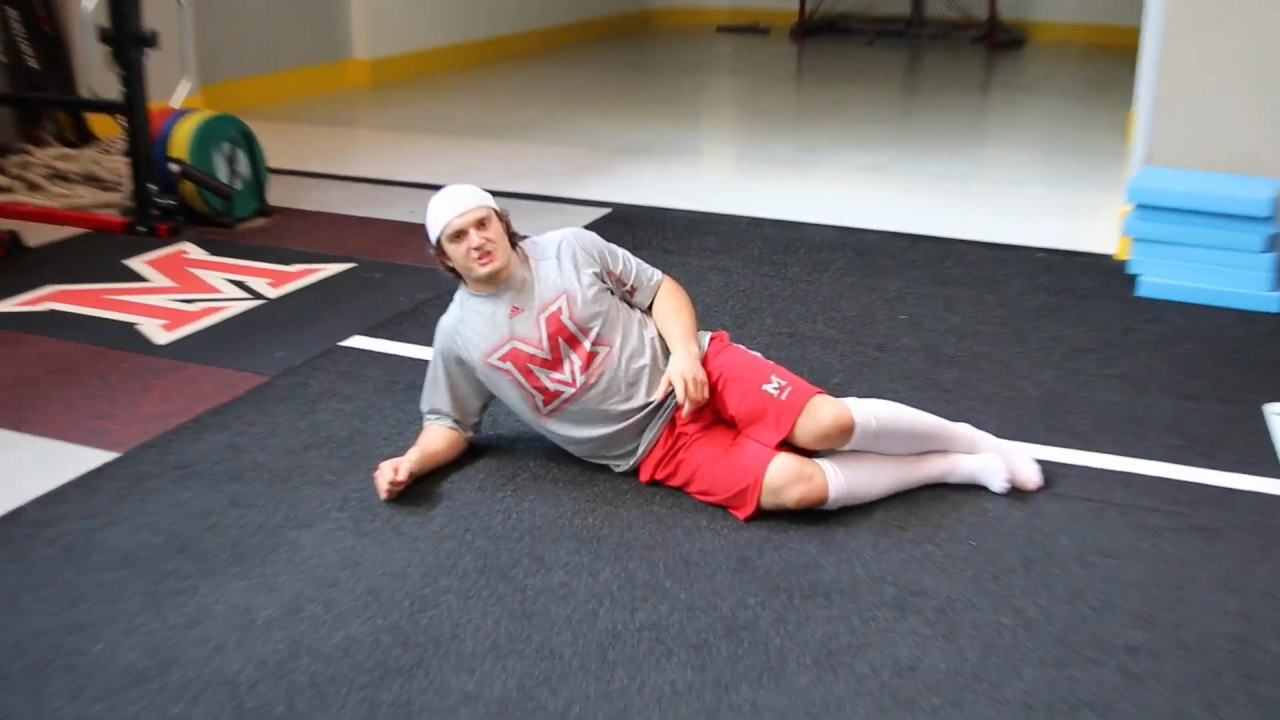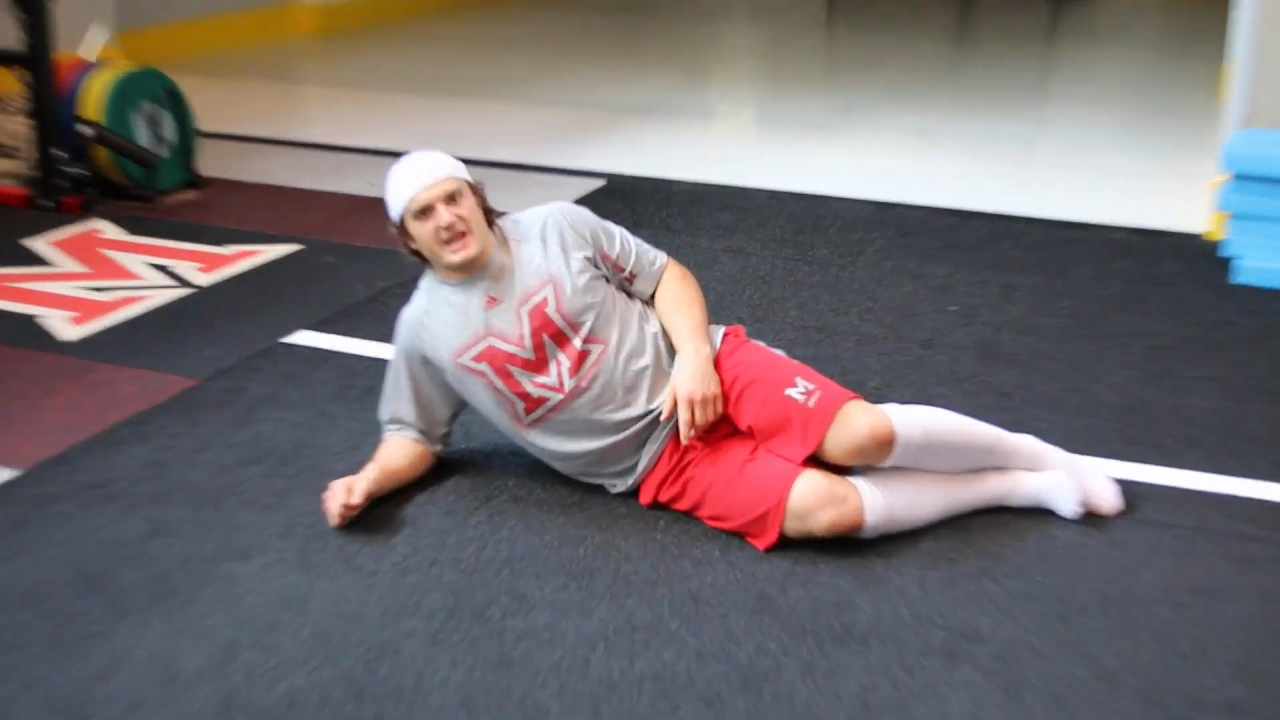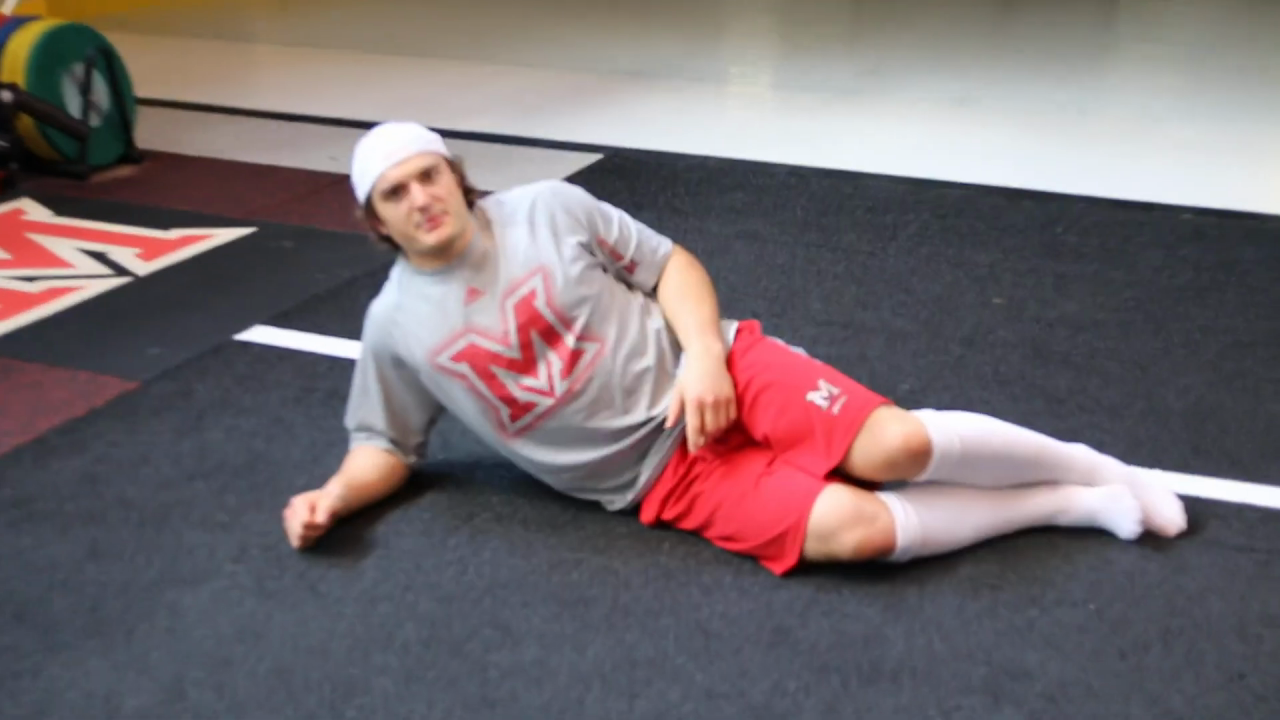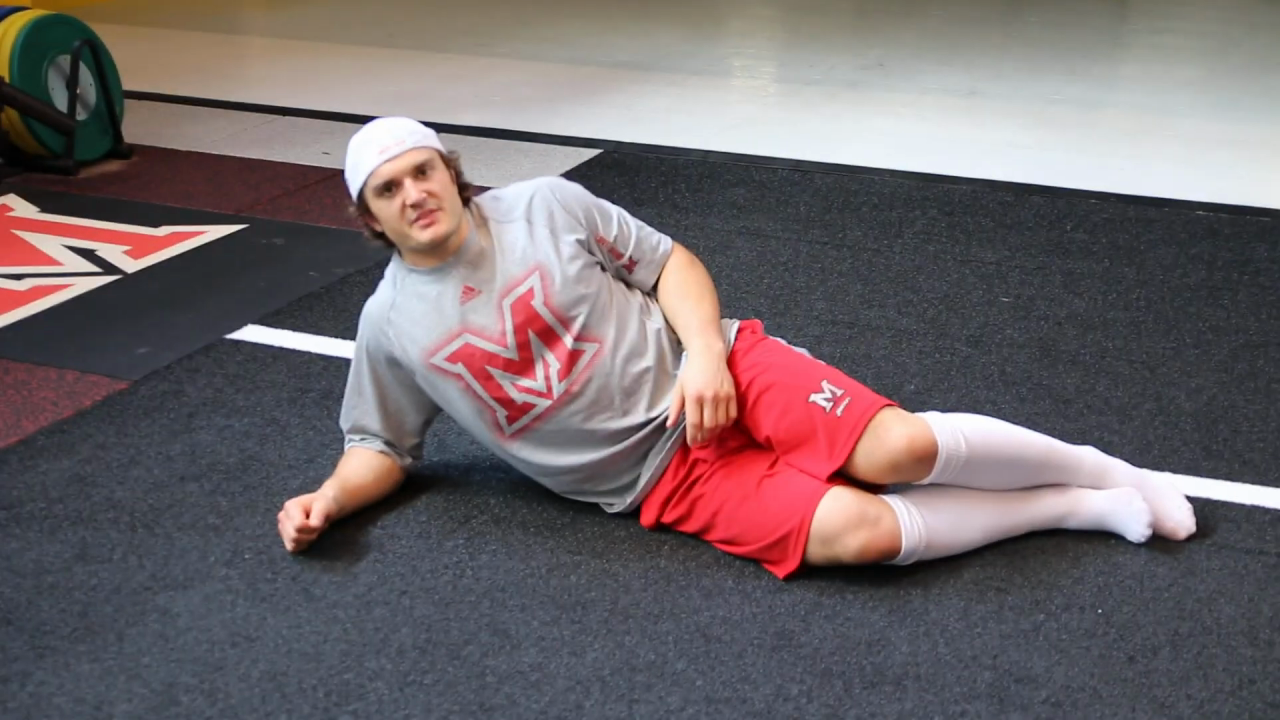
dt=0.2s
person 1, frame 1
left shoulder: (570, 248)
right shoulder: (458, 335)
left elbow: (662, 289)
right elbow: (449, 425)
left wrist: (686, 354)
right wrist: (408, 463)
left hip: (688, 375)
right hip: (653, 447)
left knee: (828, 424)
right knee: (799, 487)
left ankle: (975, 440)
right ankle: (962, 469)
person 1, frame 2
left shoulder: (558, 226)
right shoulder: (424, 330)
left elbow: (665, 276)
right elbow: (414, 436)
left wrist: (694, 357)
right wrist: (366, 481)
left hip: (698, 376)
right hip: (656, 465)
left knee: (861, 436)
right knee: (827, 510)
left ankle: (1036, 454)
right ankle: (1025, 489)
person 1, frame 3
left shoulder: (547, 208)
right shoulder: (397, 325)
left elbow: (670, 264)
right elbow: (386, 445)
left wrist: (704, 356)
right wrist: (333, 497)
left hip: (709, 377)
right hip: (661, 480)
left knee: (894, 448)
right knee: (854, 529)
person 1, frame 4
left shoulder: (545, 204)
right shoulder: (390, 324)
left elbow: (670, 262)
right elbow: (379, 447)
left wrist: (705, 354)
left hip: (707, 378)
right hip: (661, 480)
left knee: (899, 448)
right knee: (860, 532)
